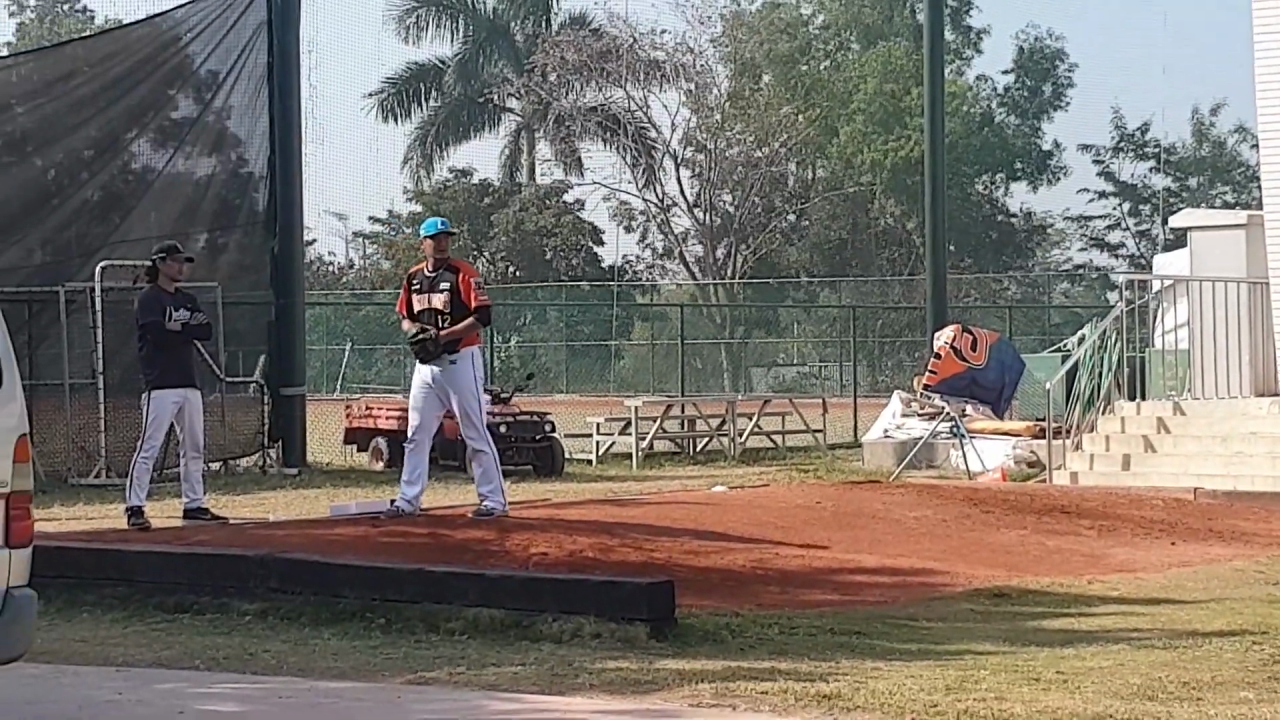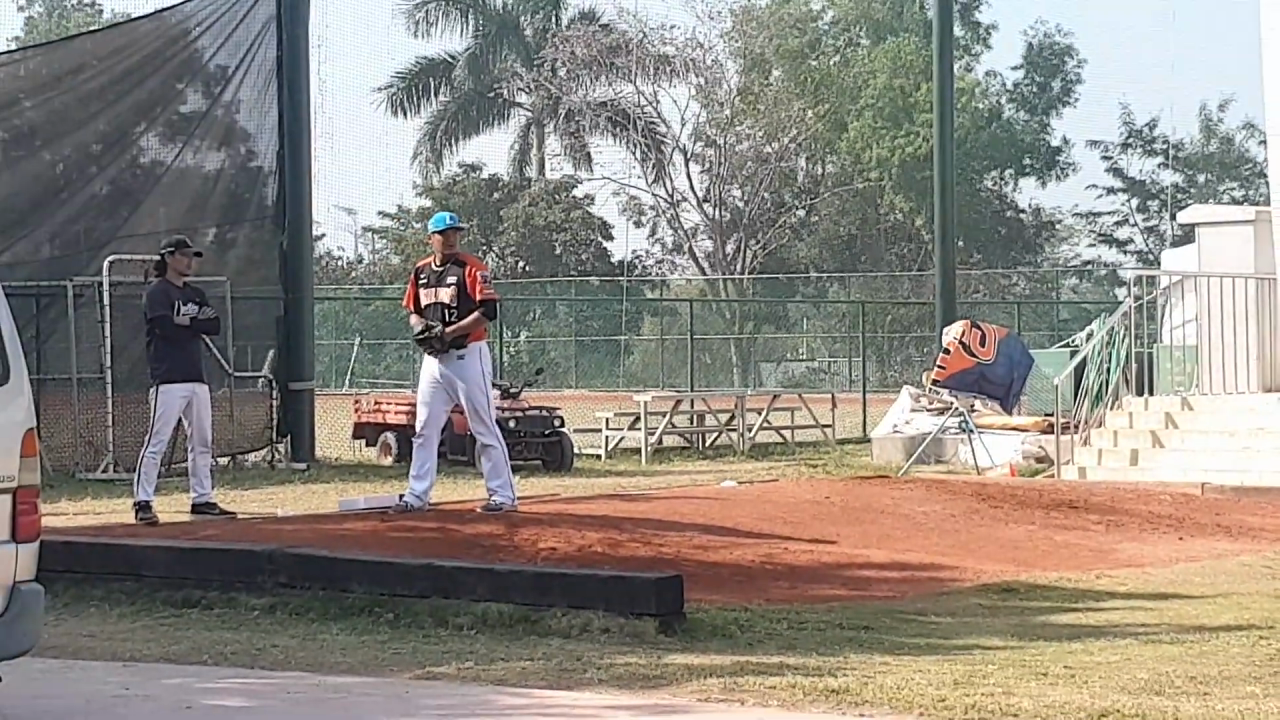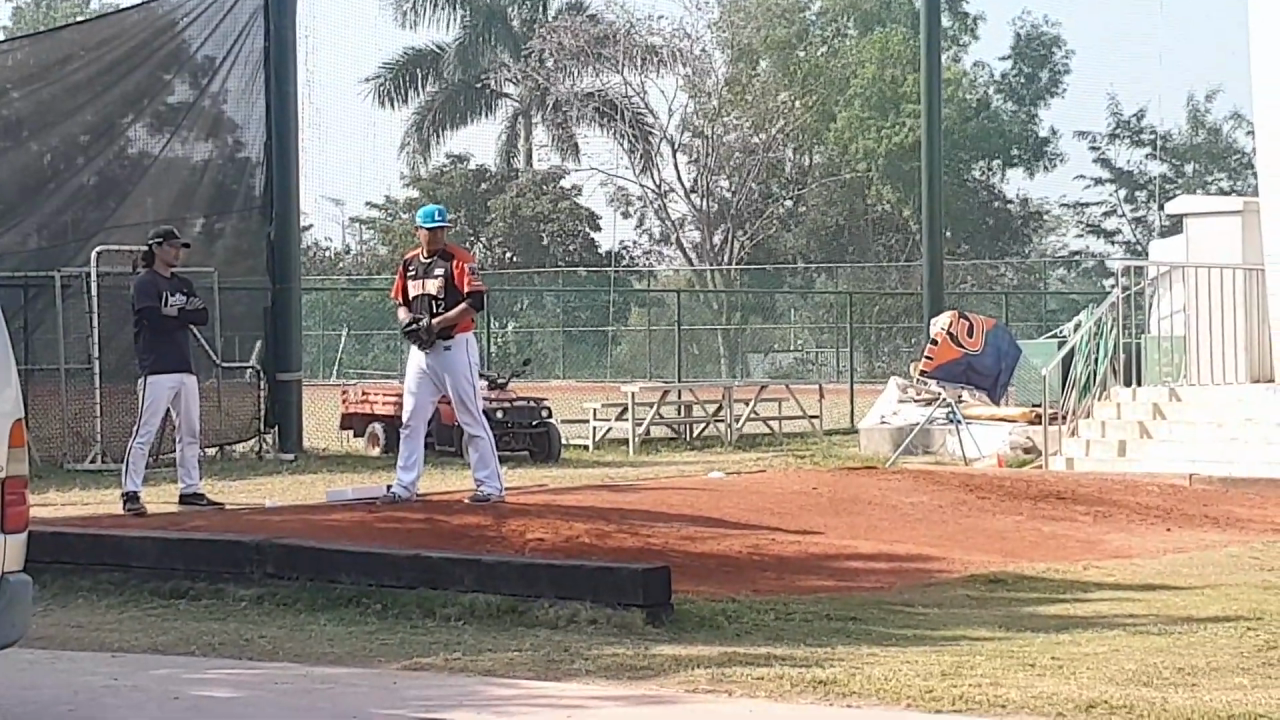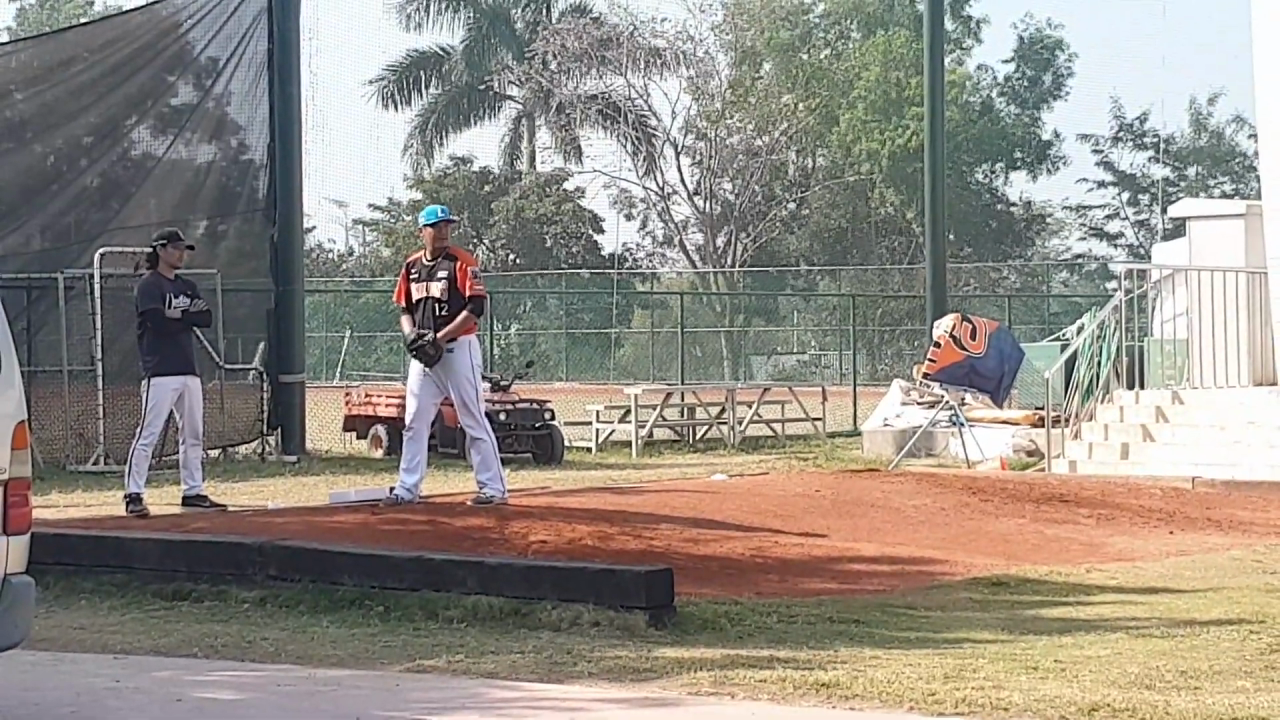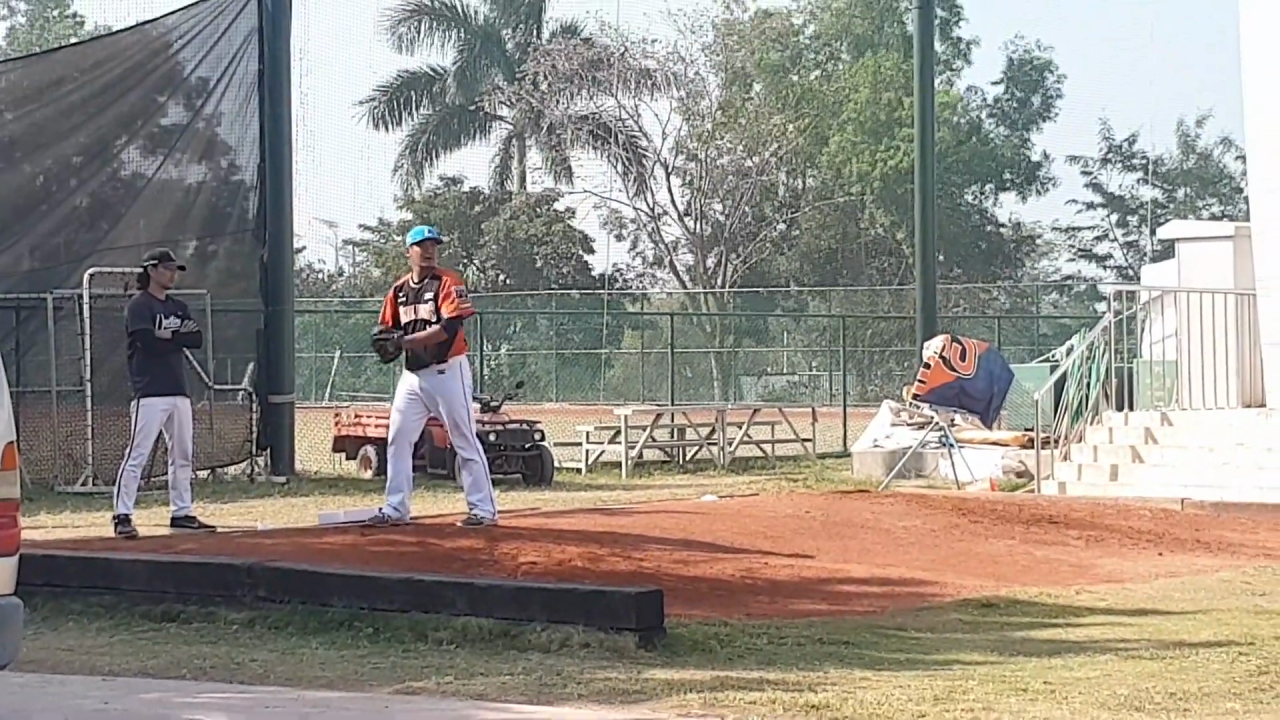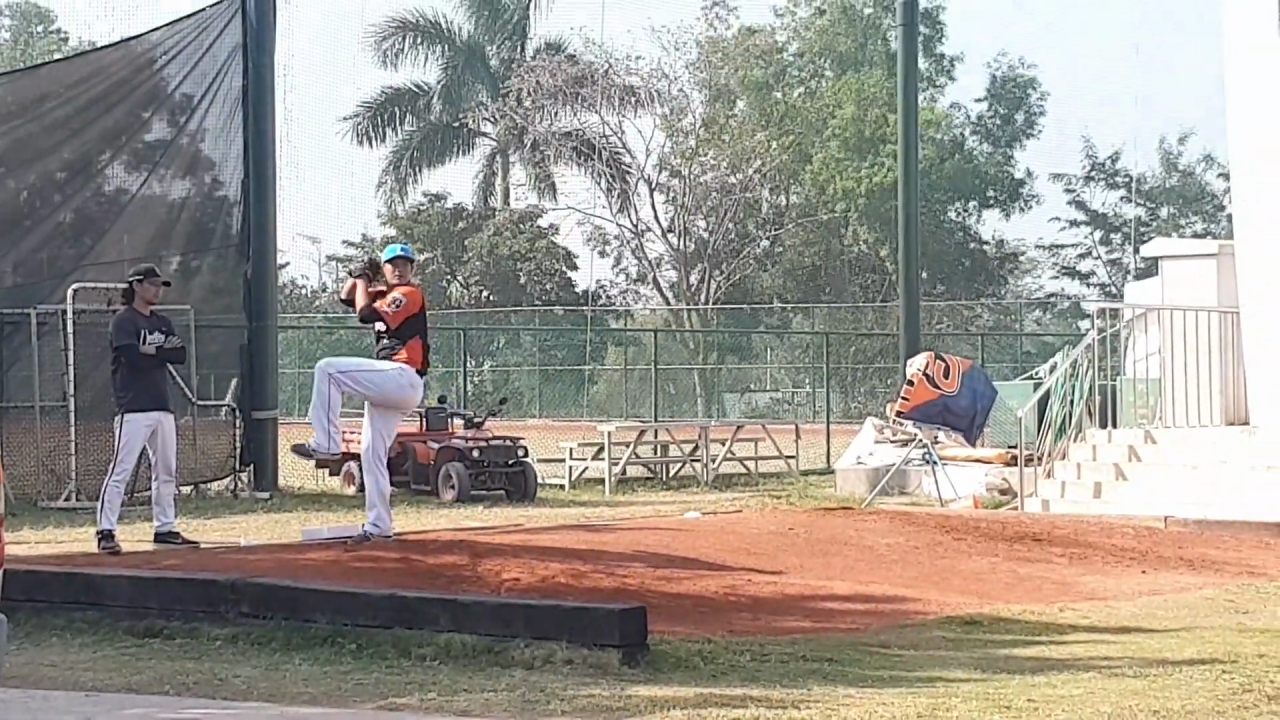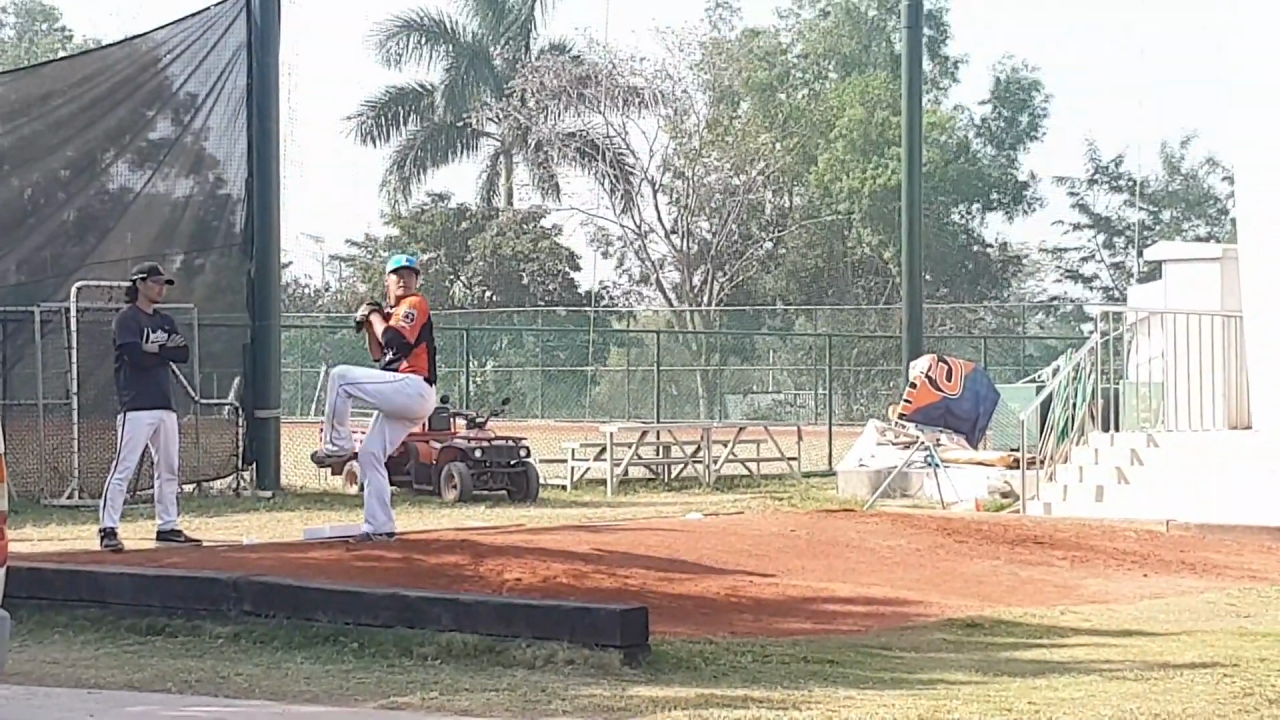
dt=0.4s
person 1, frame 1
left shoulder: (465, 274)
right shoulder: (413, 277)
left elbow: (482, 318)
right elbow: (405, 317)
left wrist: (443, 335)
right wrist: (414, 330)
left hip: (460, 361)
right hip: (426, 364)
left knee: (475, 433)
right knee: (417, 434)
left ankle: (494, 500)
right ankle: (408, 500)
person 1, frame 2
left shoulder: (472, 268)
right shoulder: (421, 271)
left elbow: (488, 311)
right elbow: (412, 311)
left wrist: (448, 332)
right wrist: (420, 325)
left hip: (468, 356)
right hip: (433, 359)
left knee: (484, 427)
right knee: (425, 429)
left ankle: (503, 494)
right ankle: (417, 495)
person 1, frame 3
left shoulder: (460, 259)
right shoulder: (409, 263)
left elbow: (475, 303)
right elbow: (401, 303)
left wrist: (436, 323)
right wrist: (407, 318)
left hip: (455, 347)
right hip: (421, 350)
left knee: (471, 417)
right knee: (412, 419)
left ankle: (491, 485)
right ankle: (404, 486)
person 1, frame 4
left shoulder: (462, 262)
right shoulder: (411, 266)
left elbow: (475, 309)
right elbow: (405, 309)
left wrist: (440, 337)
right wrist: (411, 333)
left hip: (458, 349)
left knee: (473, 420)
right knee: (414, 422)
left ankle: (493, 488)
right ankle: (406, 488)
person 1, frame 5
left shoulder: (449, 282)
right shoulder: (399, 289)
left elbow: (451, 327)
right elbow: (388, 329)
left wrist: (408, 341)
left hip: (448, 371)
right hip: (413, 374)
left knee: (464, 440)
right knee: (397, 438)
left ankle: (484, 509)
right ankle: (395, 509)
person 1, frame 6
left shoulder: (410, 294)
right shoulder: (386, 295)
left elbow: (365, 314)
right elbow: (347, 298)
left wrist: (365, 283)
right wrist: (357, 279)
left hip: (401, 377)
right hip: (389, 387)
left knee: (327, 369)
right knee: (372, 453)
left ankle: (325, 445)
right ankle: (379, 526)
person 1, frame 7
left shoulder: (413, 306)
right shoulder: (390, 315)
left elbow: (390, 337)
right elbow: (378, 356)
left wrist: (373, 316)
right wrist: (369, 319)
left hip: (410, 389)
right hip: (408, 397)
left knee: (339, 376)
right knee: (370, 455)
left ankle: (336, 447)
right ankle: (379, 528)
person 2, frame 1
left shoulder: (189, 300)
right shoulder: (148, 298)
left elbow: (207, 332)
right elbow: (159, 335)
left wrist: (179, 328)
right wrist: (190, 328)
left hip: (189, 383)
right hip: (160, 385)
left knee: (194, 447)
right knee: (149, 447)
left ankle: (194, 505)
right ankle: (135, 507)
person 2, frame 2
left shoulder: (197, 294)
right shoulder: (157, 292)
left elbow: (215, 326)
right elbow: (167, 329)
left wrist: (188, 322)
right wrist: (198, 324)
left hip: (197, 378)
right hip: (169, 380)
left knee: (202, 442)
right knee: (157, 442)
left ankle: (202, 500)
right ankle: (142, 503)
person 2, frame 3
left shoulder: (184, 284)
right shoulder: (144, 283)
left elbow: (203, 316)
right elbow: (155, 320)
left wrist: (174, 313)
right wrist: (185, 313)
left hip: (185, 368)
right hip: (156, 370)
left knee: (190, 432)
right knee: (145, 432)
left ankle: (190, 491)
right ankle: (130, 493)
person 2, frame 4
left shoulder: (188, 286)
right shoulder: (148, 285)
left elbow: (206, 318)
right elbow: (159, 322)
left wrist: (179, 315)
right wrist: (189, 317)
left hip: (189, 370)
right hip: (160, 372)
left knee: (193, 435)
right knee: (148, 434)
left ankle: (193, 492)
right ankle: (134, 495)
person 2, frame 5
left shoulder: (179, 307)
right shoulder: (138, 305)
left elbow: (197, 339)
right elbow: (149, 343)
left wrist: (169, 335)
right wrist: (180, 337)
left hip: (179, 391)
right hip: (150, 393)
left knee: (183, 456)
right knee: (137, 455)
left ankle: (182, 513)
right ankle: (122, 516)
person 2, frame 6
left shoulder: (163, 323)
right shoulder: (123, 320)
left elbow: (181, 355)
right elbow: (133, 358)
left wrist: (153, 351)
right wrist: (163, 353)
left hip: (162, 406)
right hip: (134, 408)
left knee: (166, 471)
right knee: (121, 470)
left ankle: (165, 529)
right ankle: (106, 531)
person 2, frame 7
left shoulder: (166, 321)
right shoulder: (126, 318)
left elbow: (184, 354)
right elbow: (136, 357)
left wrist: (156, 349)
right wrist: (167, 351)
left hip: (165, 405)
right hip: (136, 406)
left knee: (169, 469)
right knee: (123, 468)
left ankle: (168, 527)
right ankle: (108, 529)
